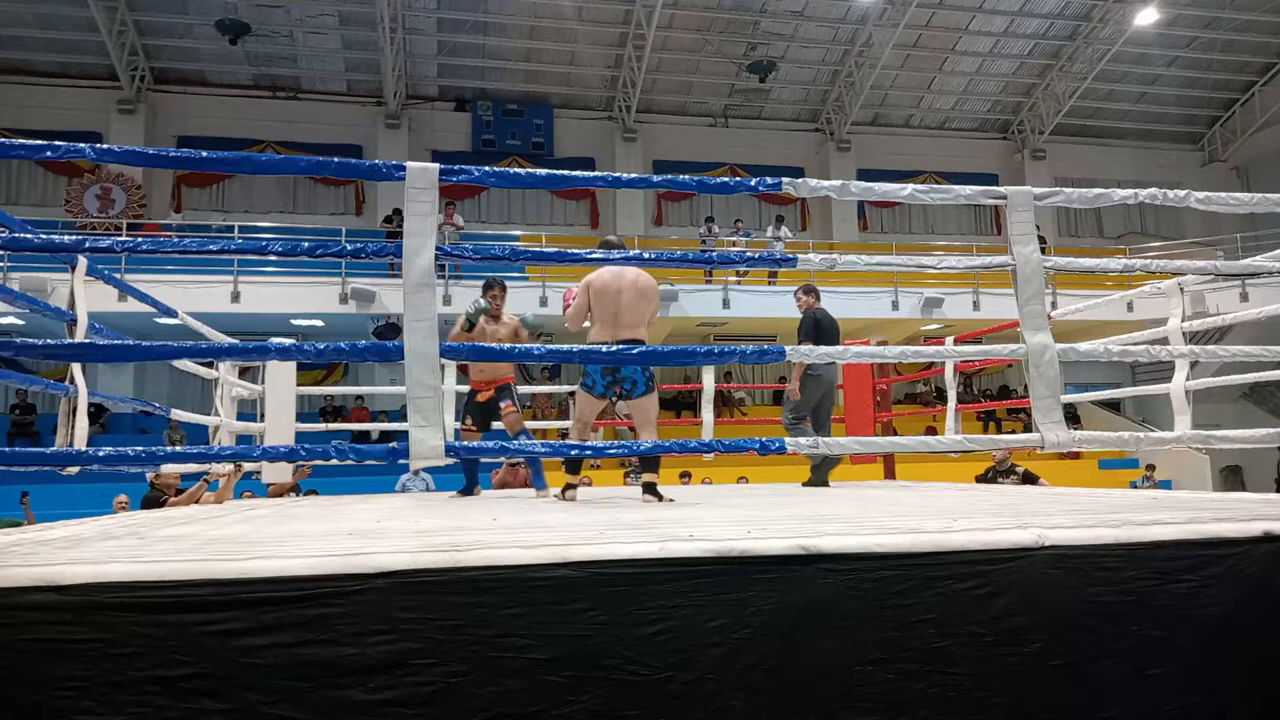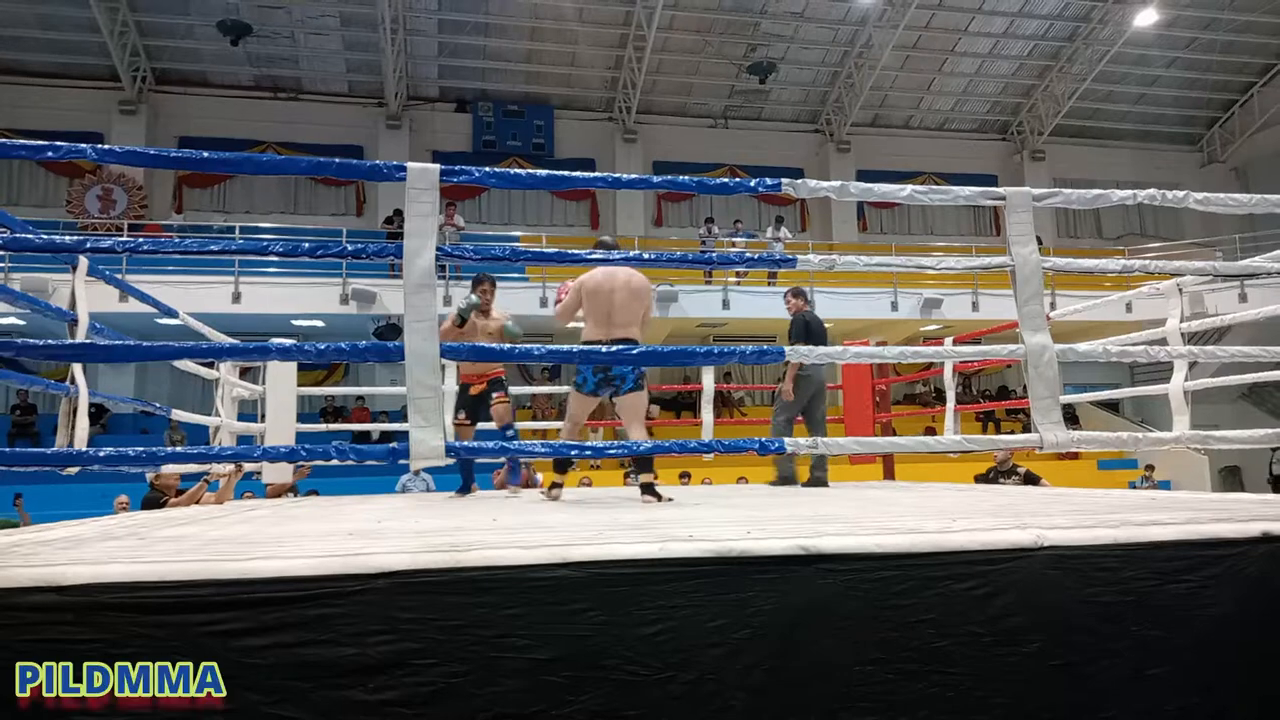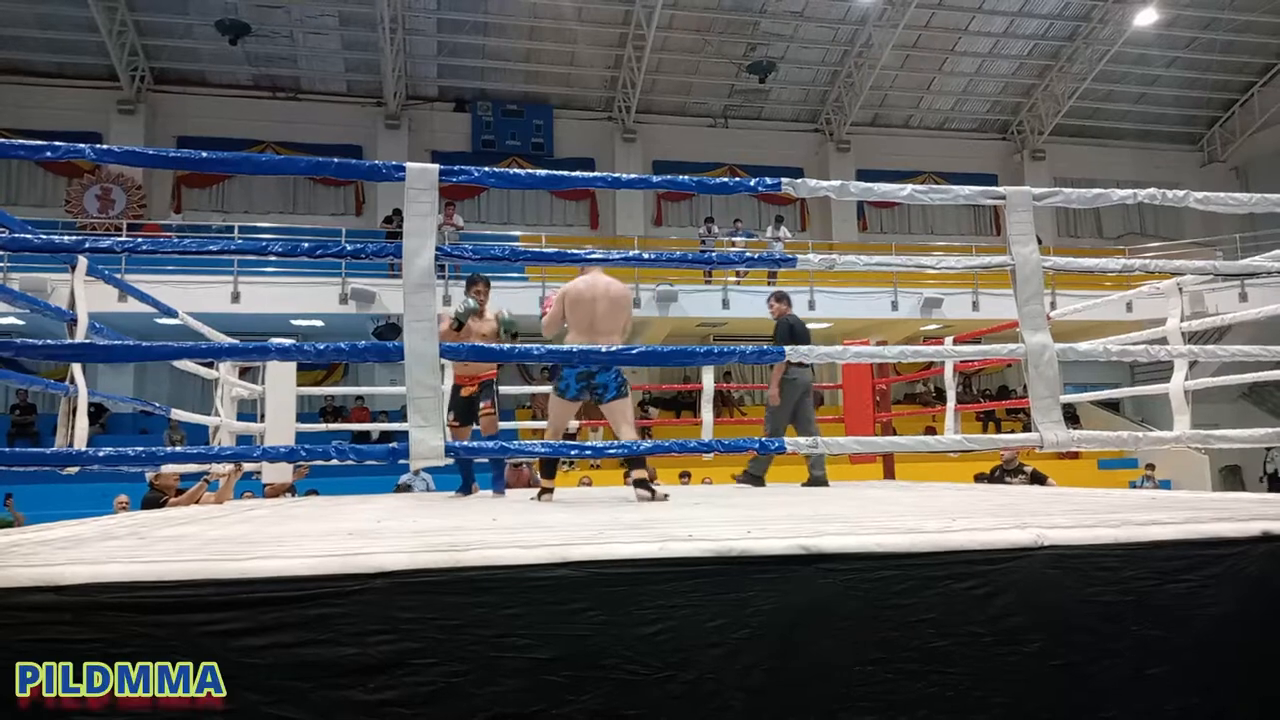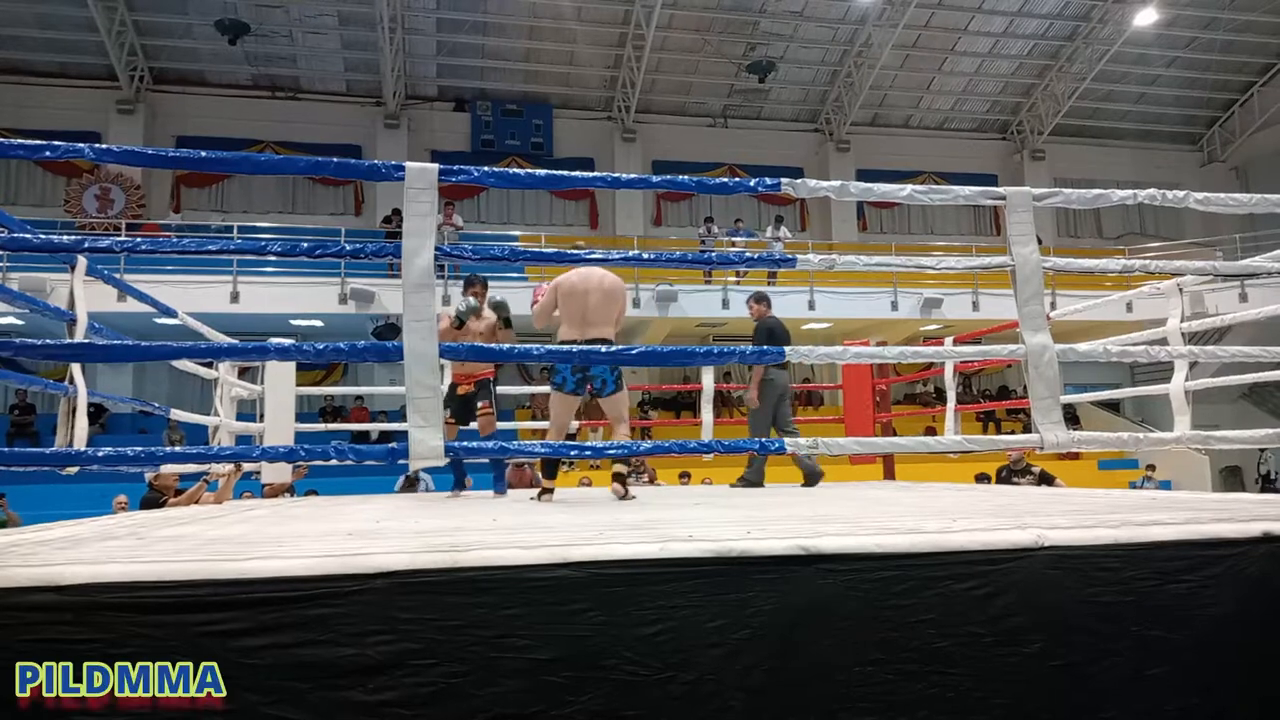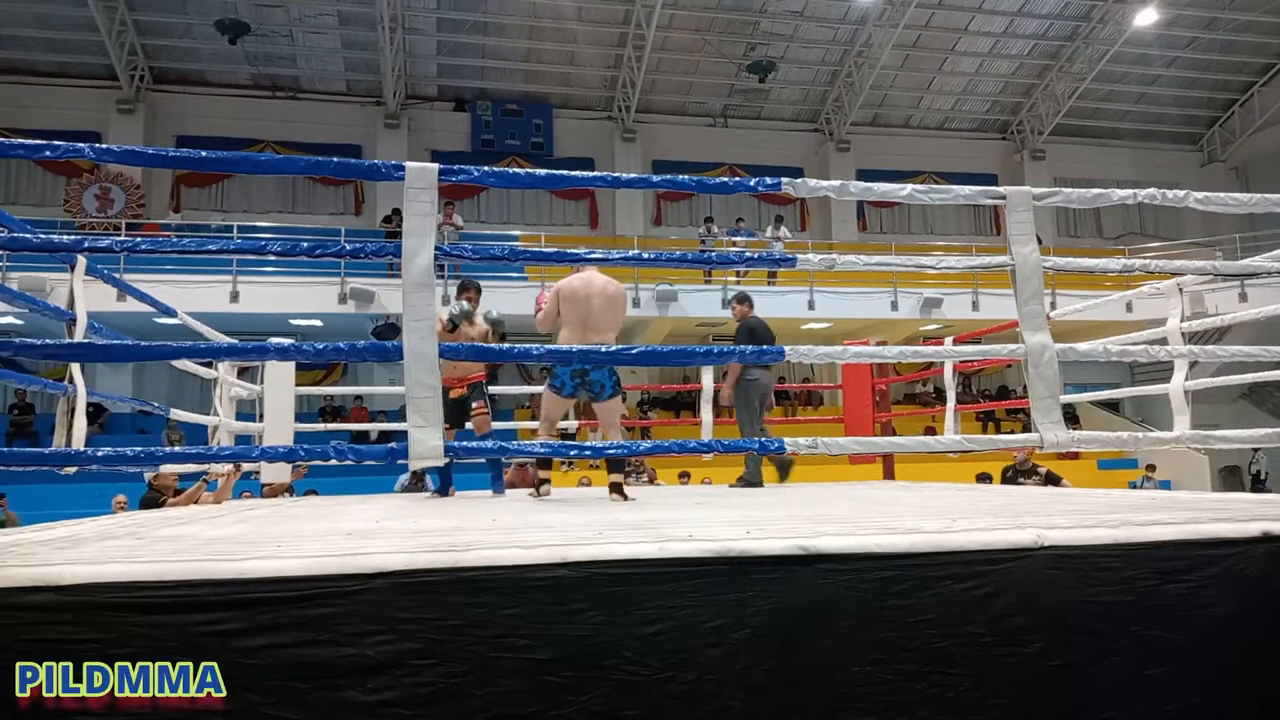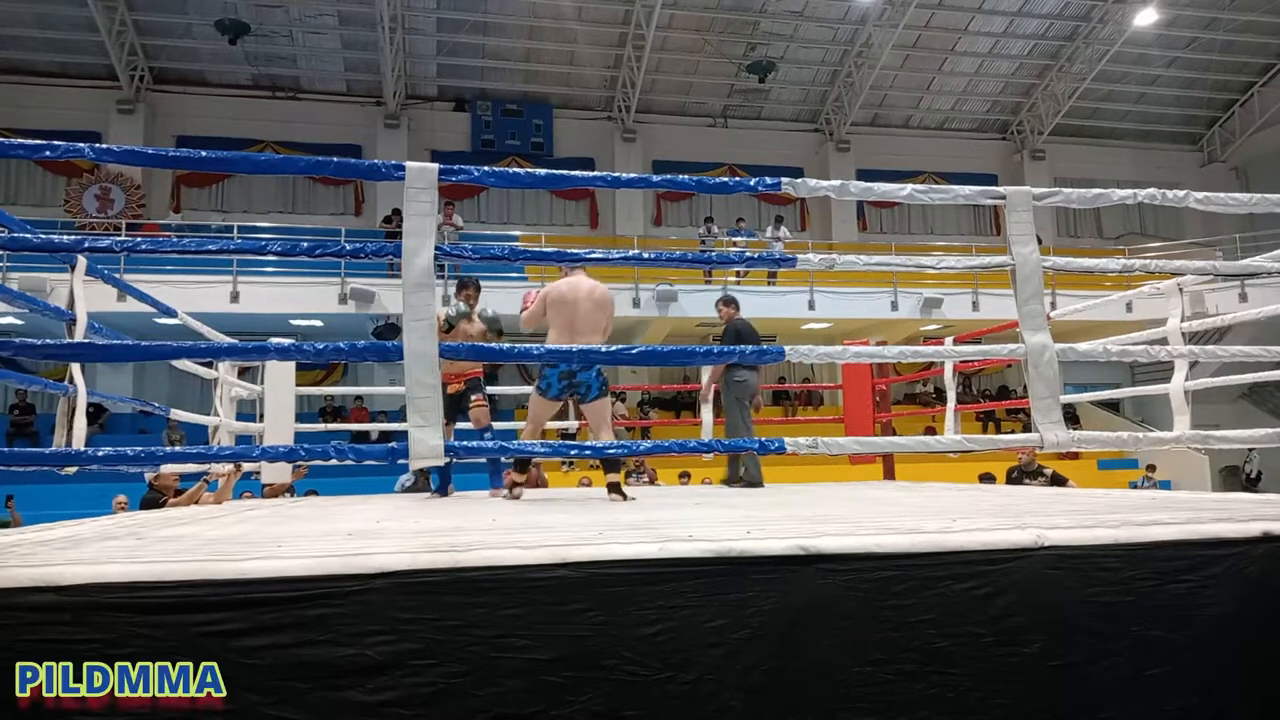
dt=0.2s
person 1, frame 1
left shoulder: (592, 280)
right shoulder: (648, 281)
left elbow: (573, 323)
left wrist: (569, 304)
left knee: (580, 424)
right knee: (647, 427)
left ankle: (570, 486)
right ankle: (649, 487)
person 1, frame 2
left shoulder: (585, 280)
right shoulder: (641, 282)
left elbow: (561, 318)
left wrist: (564, 299)
left knee: (573, 425)
right knee: (636, 427)
left ankle: (556, 484)
right ankle: (647, 487)
person 1, frame 3
left shoulder: (568, 289)
right shoulder: (623, 290)
left elbow: (547, 330)
left wrist: (547, 309)
left hip: (573, 367)
right hip: (607, 365)
left knee: (554, 430)
right knee: (625, 430)
left ankle: (546, 488)
right ankle: (642, 484)
person 1, frame 4
left shoulder: (561, 282)
right shoulder: (616, 283)
left elbow: (539, 321)
left wrist: (539, 299)
left knee: (557, 428)
right knee: (620, 421)
left ankle: (547, 488)
right ankle: (619, 482)
person 1, frame 5
left shoulder: (563, 286)
right shoulder: (617, 289)
left elbow: (543, 325)
left wrist: (542, 306)
left hip: (567, 363)
right hip: (601, 363)
left knee: (547, 422)
right knee: (612, 428)
left ankle: (543, 481)
right ankle: (616, 487)
person 1, frame 6
left shoulder: (551, 290)
right shoulder: (604, 293)
left elbow: (526, 325)
left wrist: (528, 306)
left hip: (555, 364)
right hip: (588, 367)
left knee: (532, 427)
right knee: (603, 429)
left ankle: (517, 485)
right ankle: (615, 488)
person 2, frame 1
left shoulder: (513, 323)
right shoulder: (467, 319)
right elbow: (452, 344)
left wrist: (534, 334)
right wrist: (470, 322)
left hip: (503, 385)
right hip: (477, 389)
left knee: (516, 426)
right knee: (466, 439)
left ankle: (539, 481)
right ankle: (471, 485)
person 2, frame 2
left shoulder: (502, 319)
right shoulder: (457, 315)
right elbow: (442, 339)
left wrist: (515, 341)
right wrist: (461, 317)
left hip: (494, 379)
right hip: (467, 383)
left knee: (504, 419)
right knee: (462, 435)
left ankle: (514, 476)
right ankle: (467, 484)
person 2, frame 3
left shoulder: (496, 319)
right shoulder: (451, 317)
right elbow: (440, 341)
left wrist: (510, 333)
right wrist: (458, 322)
left hip: (486, 381)
right hip: (461, 383)
left knee: (489, 428)
right knee: (459, 438)
left ankle: (499, 483)
right ankle: (468, 484)
person 2, frame 4
left shoulder: (493, 317)
right shoulder: (449, 316)
left elbow: (508, 345)
right elbow: (440, 340)
left wrist: (506, 318)
right wrist: (459, 320)
left hip: (483, 380)
right hip: (458, 382)
left knee: (487, 427)
right knee: (446, 433)
left ankle: (500, 483)
right ankle: (461, 479)
person 2, frame 5
left shoulder: (484, 324)
right shoulder: (442, 318)
left wrist: (499, 333)
right wrist: (452, 323)
left hip: (475, 384)
right hip: (449, 386)
left knee: (483, 429)
right knee: (442, 437)
left ankle: (498, 484)
right ankle: (445, 486)
person 2, frame 6
left shoulder: (484, 321)
right shoulder: (442, 317)
left wrist: (495, 329)
right wrist: (448, 323)
left hip: (473, 380)
right hip: (447, 382)
left knee: (482, 422)
right knee: (441, 433)
left ankle: (496, 481)
right ankle: (444, 485)
person 3, frame 1
left shoulder: (810, 317)
right shoulder: (831, 320)
left elbow: (806, 349)
left wrist: (794, 379)
left hip: (813, 372)
right hip: (830, 372)
left knee: (792, 417)
right knee: (821, 423)
left ankle: (822, 455)
right ankle: (820, 476)
person 3, frame 2
left shoulder: (800, 319)
right shoulder: (818, 322)
left wrist: (787, 381)
left hip: (804, 373)
right hip: (819, 373)
left knee: (782, 421)
right knee: (817, 426)
left ankle: (786, 472)
right ankle: (819, 476)
person 3, frame 3
left shoulder: (783, 324)
right shoulder: (801, 325)
left wrist: (773, 385)
left hip: (790, 377)
right hip: (804, 375)
left knee: (773, 428)
right knee: (807, 428)
left ankle: (755, 473)
right ankle: (818, 474)
person 3, frame 4
left shoulder: (763, 326)
right shoulder: (782, 327)
left wrist: (752, 388)
right wrist: (784, 390)
left hip: (768, 378)
right hip: (782, 377)
left knee: (759, 430)
right knee: (786, 428)
left ankle: (753, 477)
right ankle: (810, 468)
person 3, frame 5
left shoulder: (745, 327)
right shoulder: (765, 328)
left wrist: (727, 387)
right wrist: (770, 393)
left hip: (749, 378)
right hip: (764, 378)
left knee: (748, 429)
right knee: (756, 427)
left ankle: (752, 477)
right ankle: (780, 459)
person 3, frame 6
left shoulder: (732, 328)
right shoulder: (751, 329)
left wrist: (708, 386)
right wrist: (757, 394)
left hip: (736, 379)
right hip: (750, 379)
left knee: (740, 430)
right knee: (734, 429)
left ankle: (752, 477)
right ankle: (733, 475)
